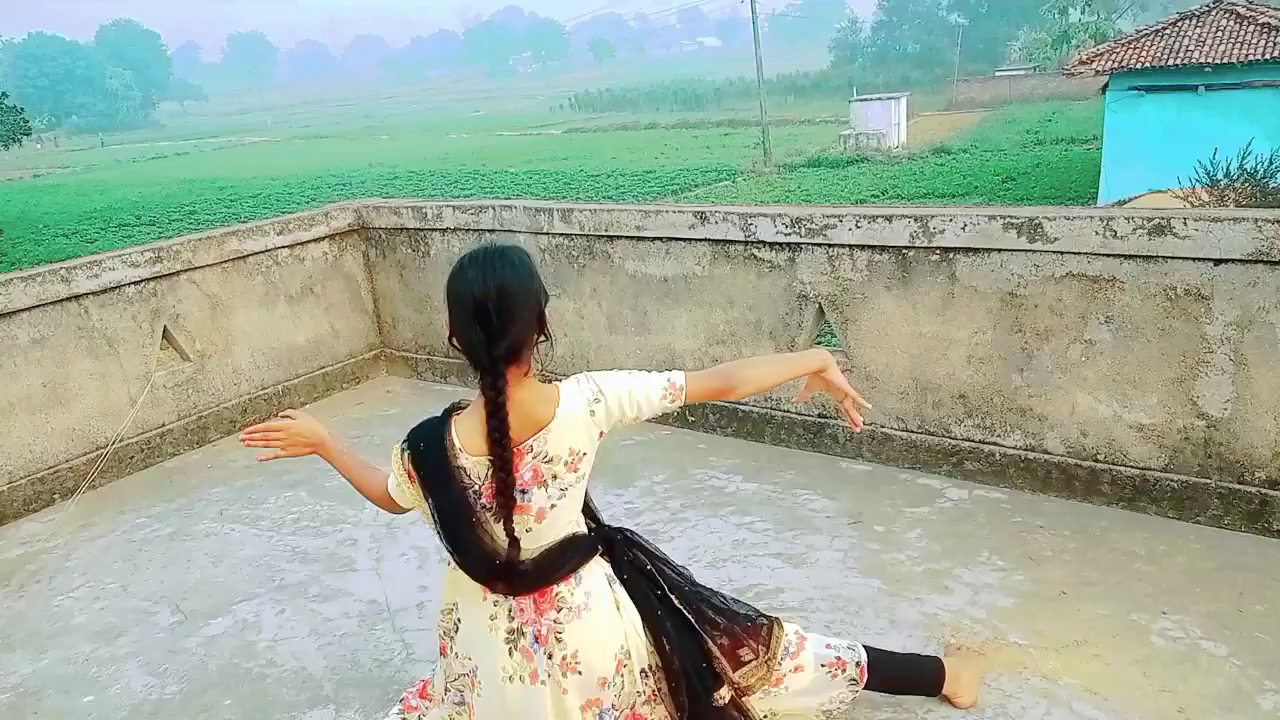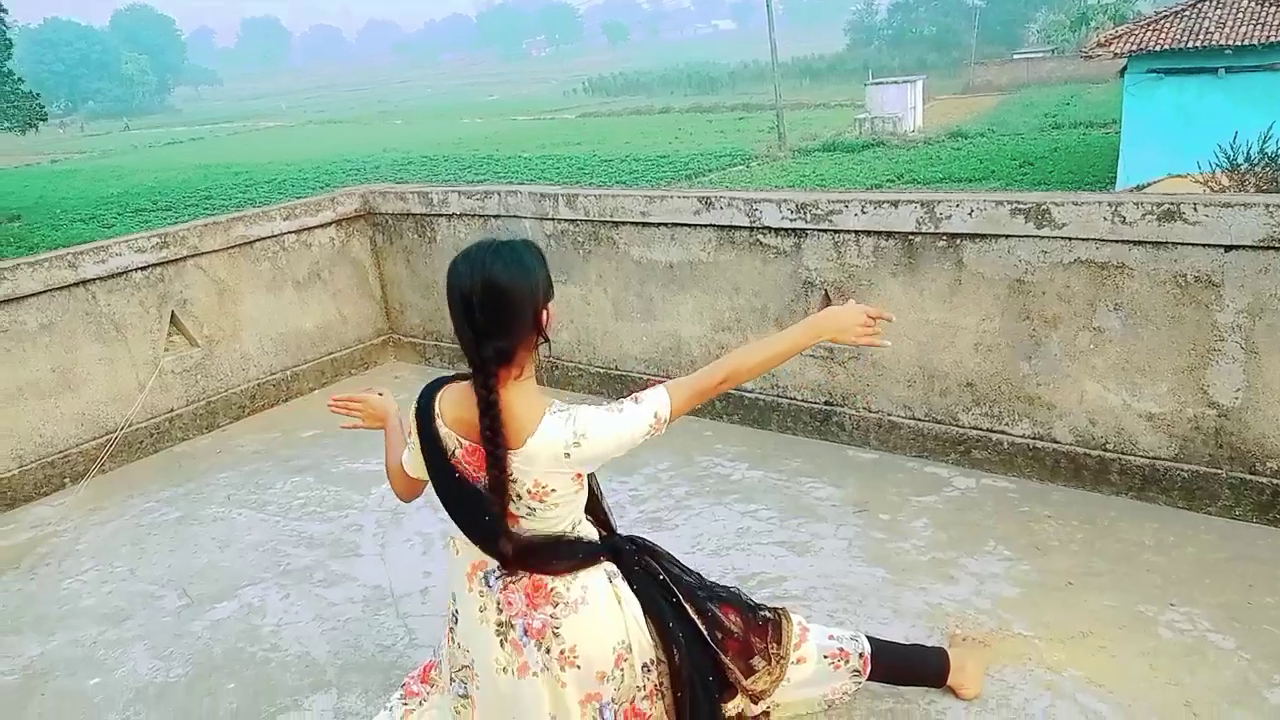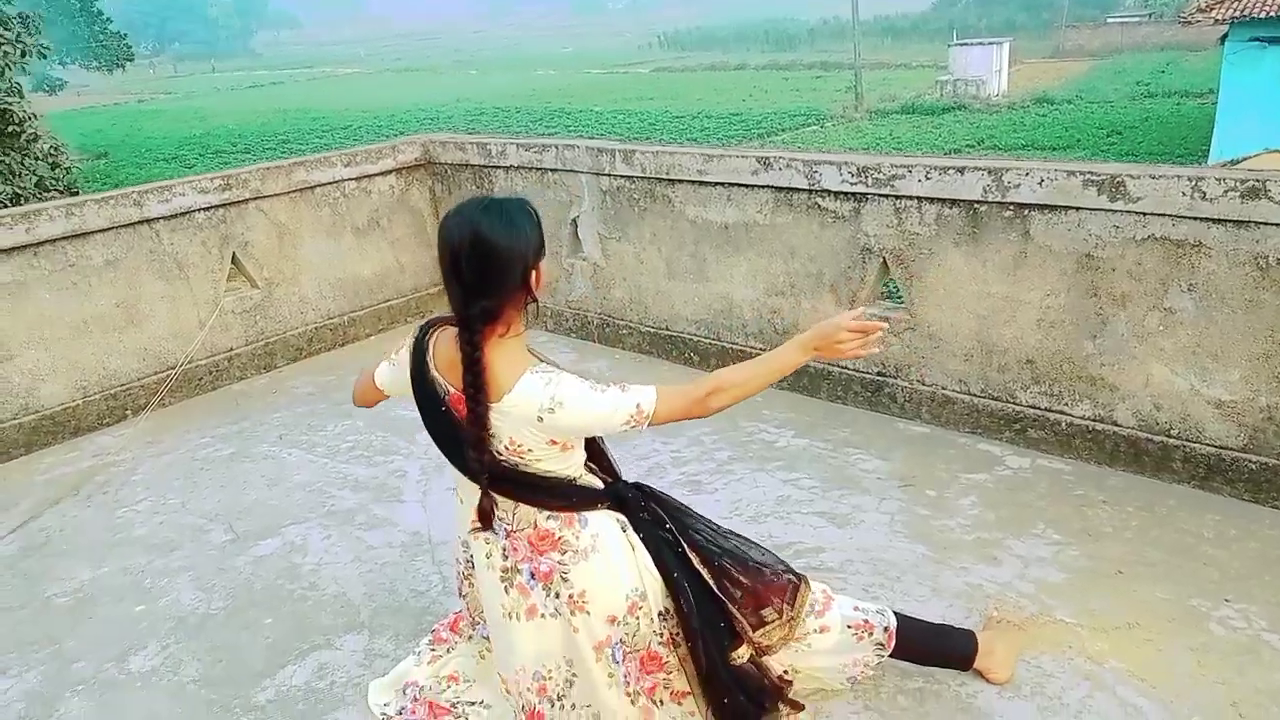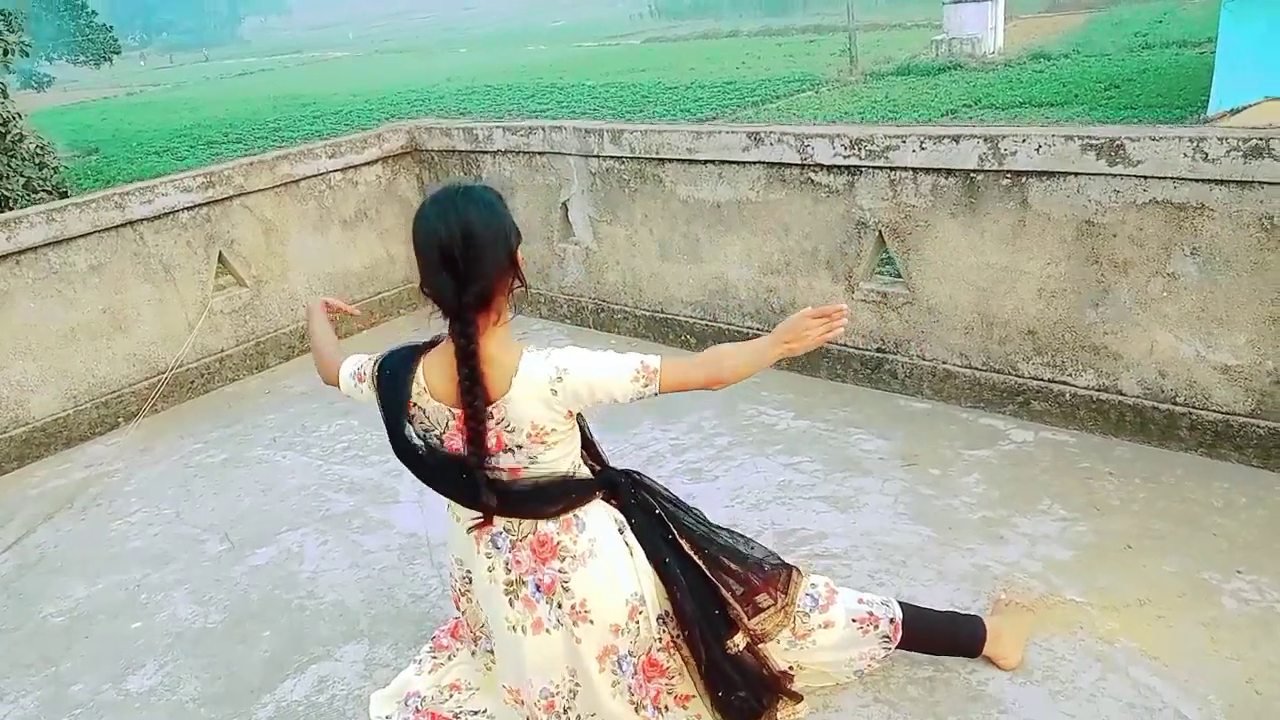
dt=0.4s
person 1, frame 1
left shoulder: (436, 442)
right shoulder: (582, 405)
left elbow: (390, 498)
right elbow: (714, 381)
left wrist: (322, 442)
right wrist: (814, 362)
left hip: (493, 637)
right hip: (583, 616)
right knee: (753, 648)
person 1, frame 2
left shoulder: (437, 405)
right shoulder: (570, 435)
left elbow: (404, 486)
right elbow: (709, 381)
left wrist: (391, 421)
right wrist: (821, 325)
left hip: (494, 627)
right hip: (579, 616)
right knee: (736, 640)
right ankle: (945, 667)
person 1, frame 3
left shoulder: (432, 349)
right shoulder: (549, 398)
left elbow: (364, 393)
right elbow: (703, 398)
right wrist: (809, 345)
left hip: (509, 582)
right hip: (593, 568)
right knee: (764, 606)
person 1, frame 4
left shoulder: (406, 380)
right shoulder: (555, 374)
left elbow: (332, 371)
right elbow: (702, 371)
left wrist: (320, 320)
right wrist: (780, 340)
left hip: (503, 587)
right hip: (594, 569)
right knee: (762, 601)
